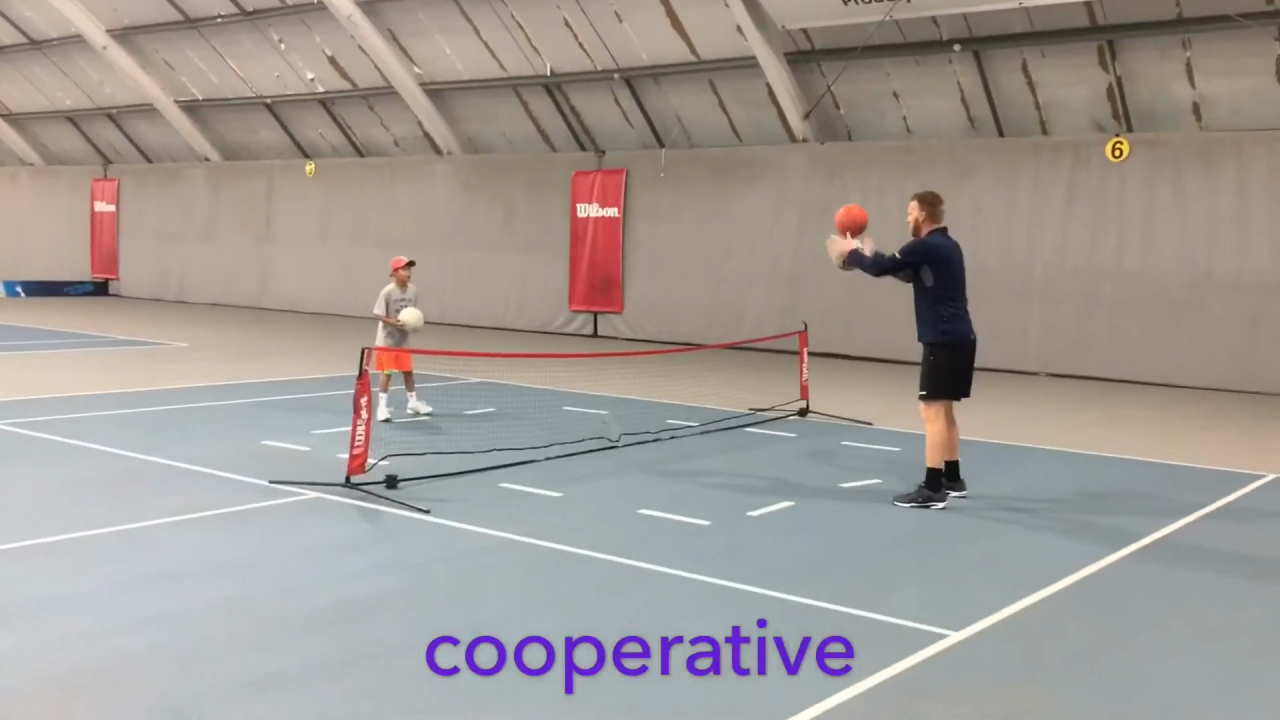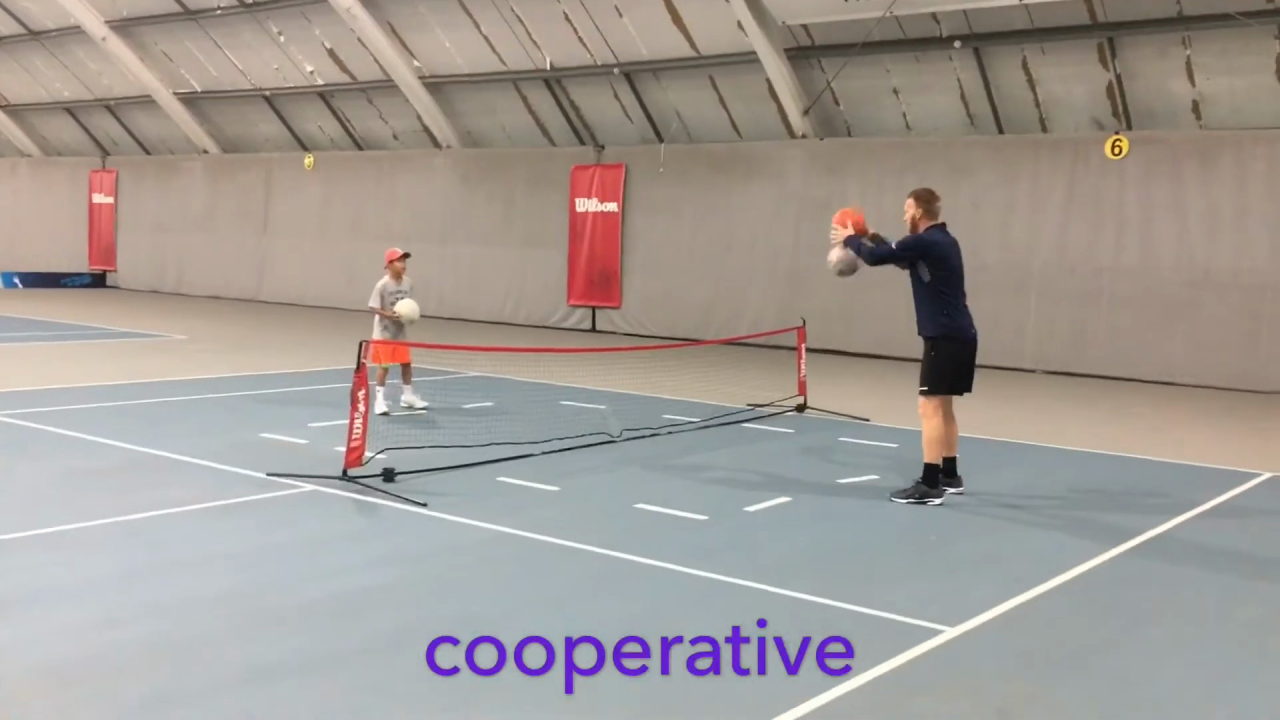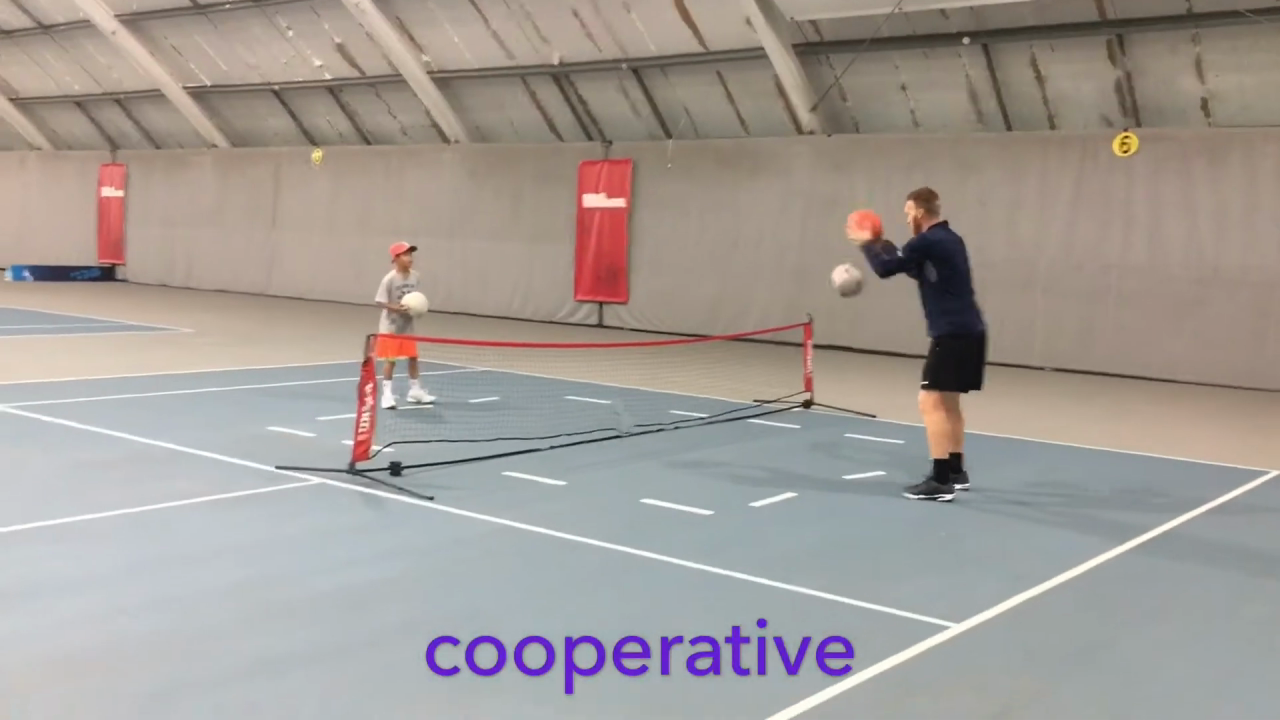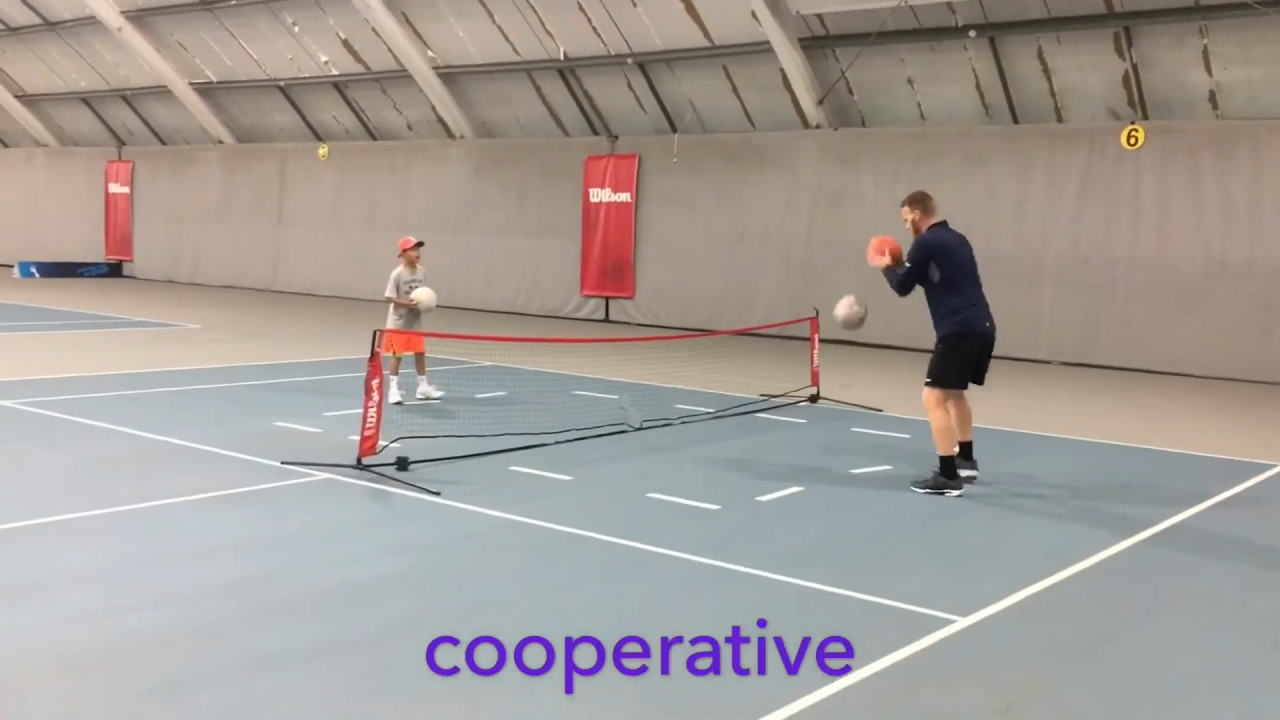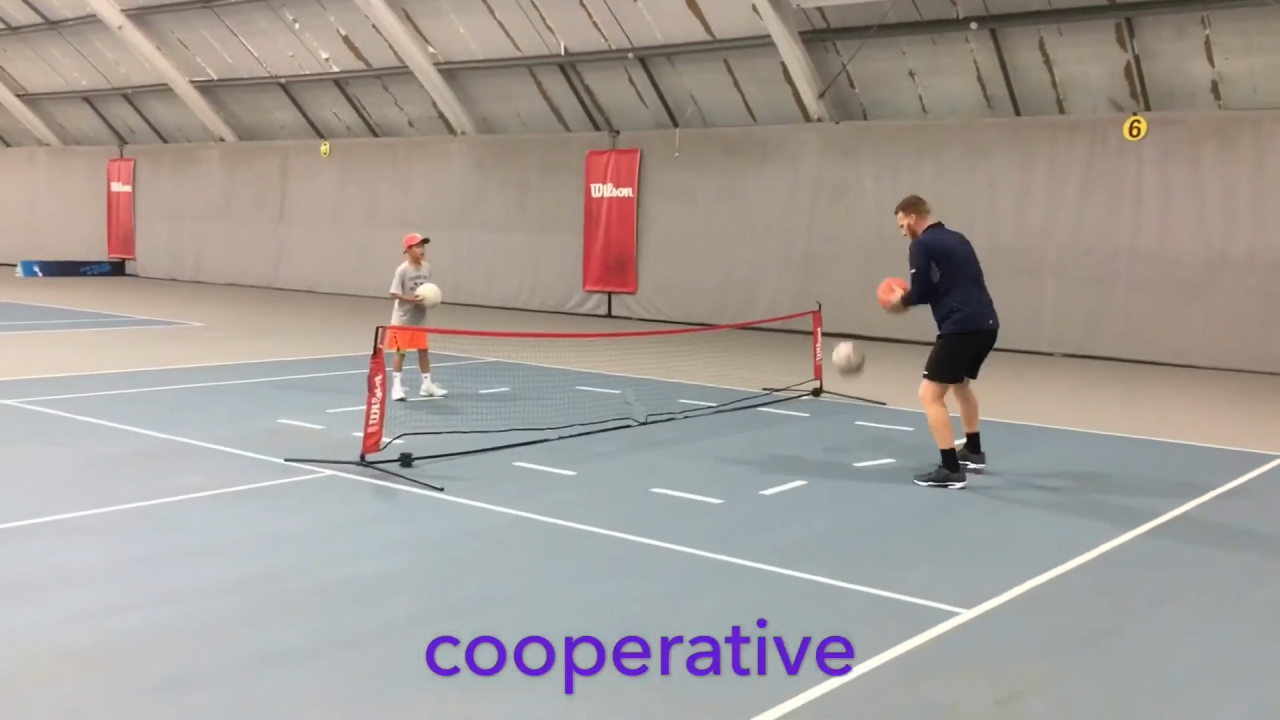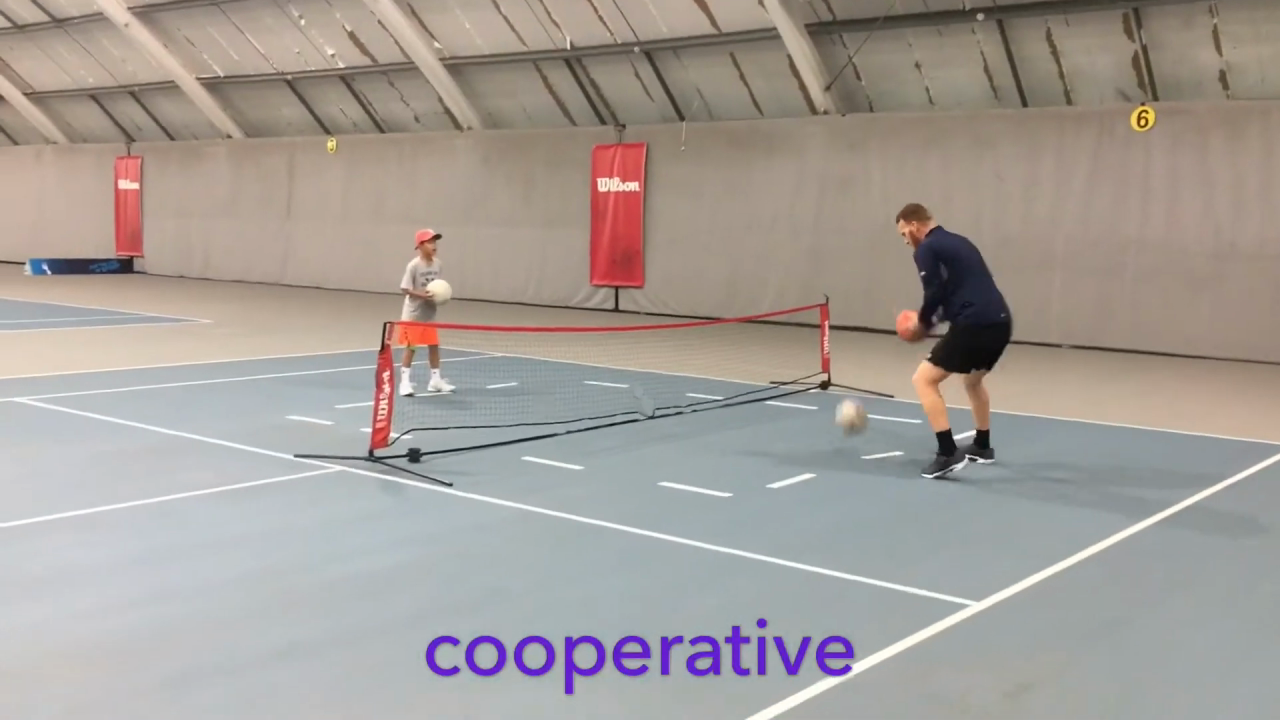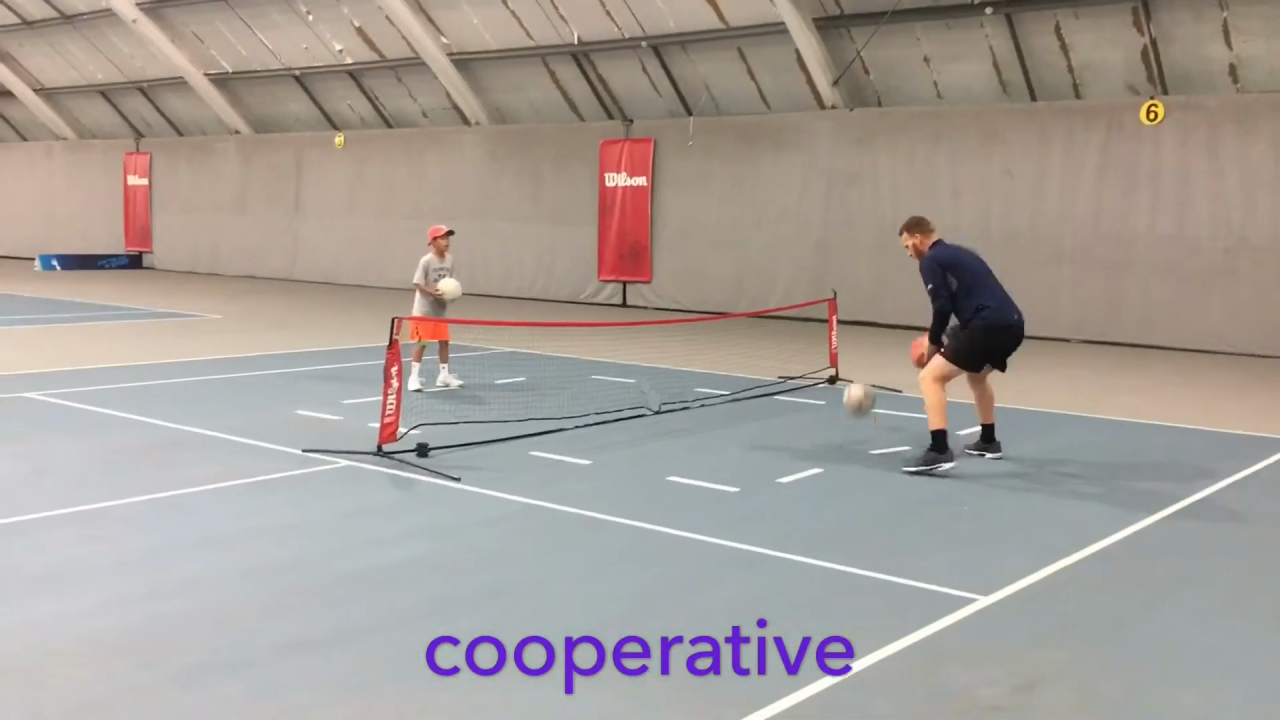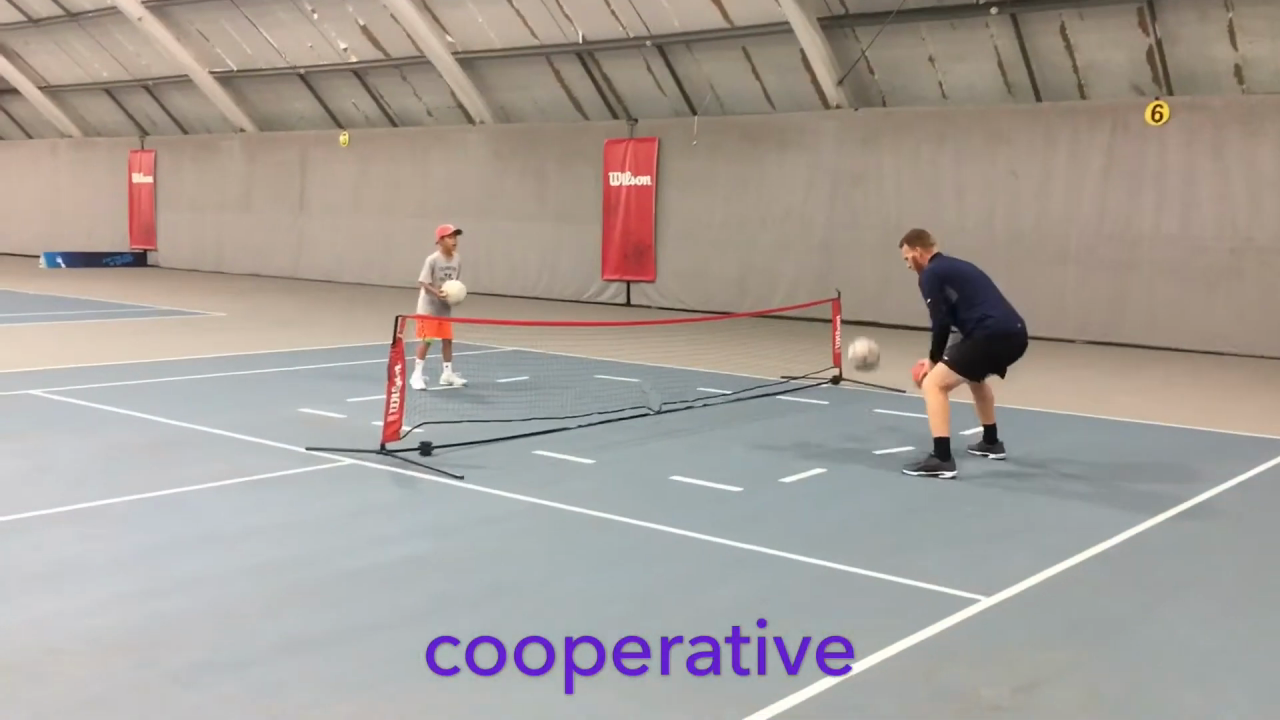
dt=0.1s
person 1, frame 1
left shoulder: (925, 246)
right shoulder: (946, 246)
left elbow: (880, 268)
right elbow: (910, 274)
left wrist: (850, 252)
right wrist: (870, 252)
left hip: (943, 341)
right hip: (958, 338)
left knee: (932, 412)
right knee: (943, 410)
left ankle: (932, 489)
right ankle: (952, 479)
person 1, frame 2
left shoulder: (923, 242)
right shoulder: (943, 241)
left elbow: (875, 257)
right elbow: (895, 256)
left wrist: (848, 240)
right wrist: (870, 238)
left hip: (944, 336)
right hip: (960, 334)
left knee: (930, 407)
right knee: (942, 406)
left ankle: (930, 484)
right ankle: (949, 475)
person 1, frame 3
left shoulder: (927, 241)
right shoulder: (949, 239)
left elbow: (885, 268)
right elbow: (917, 268)
left wrist: (867, 244)
right wrist: (882, 245)
left hip: (952, 334)
right hip: (970, 331)
left knee: (931, 402)
right knee: (949, 402)
left ankle: (941, 481)
right ankle: (956, 471)
person 1, frame 4
left shoulder: (925, 244)
right shoulder: (956, 239)
left elbow: (903, 286)
left wrist: (886, 267)
right wrist: (901, 266)
left hip: (959, 332)
right hip: (982, 329)
left knee: (934, 400)
right knee: (954, 393)
left ankle: (947, 476)
right ankle: (965, 458)
person 1, frame 5
left shoulder: (923, 245)
right shoulder: (956, 239)
left elbow: (920, 293)
left wrist: (902, 300)
right wrist: (910, 296)
left hip: (961, 329)
right hip: (985, 324)
left knee: (930, 395)
right knee: (960, 384)
left ankle: (951, 469)
right ankle: (973, 450)
person 1, frame 6
left shoulder: (926, 248)
right shoulder: (958, 242)
left elbow: (933, 295)
left wrist: (922, 322)
right wrist: (935, 318)
left hip: (975, 324)
right hip: (999, 322)
left knee: (924, 380)
right knee: (973, 378)
left ankle: (948, 452)
right ankle: (981, 446)
person 1, frame 7
left shoulder: (931, 260)
right shoulder: (957, 254)
left elbow: (942, 307)
left wrist: (933, 342)
right wrist: (946, 340)
left hip: (990, 326)
right hip: (1012, 324)
left knee: (930, 378)
right knee: (976, 374)
left ankle: (939, 451)
right ankle: (988, 441)
person 1, frame 8
left shoulder: (931, 274)
right shoulder: (956, 267)
left elbow: (941, 323)
left wrist: (934, 359)
right wrist: (943, 358)
left hip: (994, 336)
right hip: (1015, 334)
left knee: (933, 384)
right knee: (973, 375)
left ankle: (942, 458)
right ankle: (991, 442)
